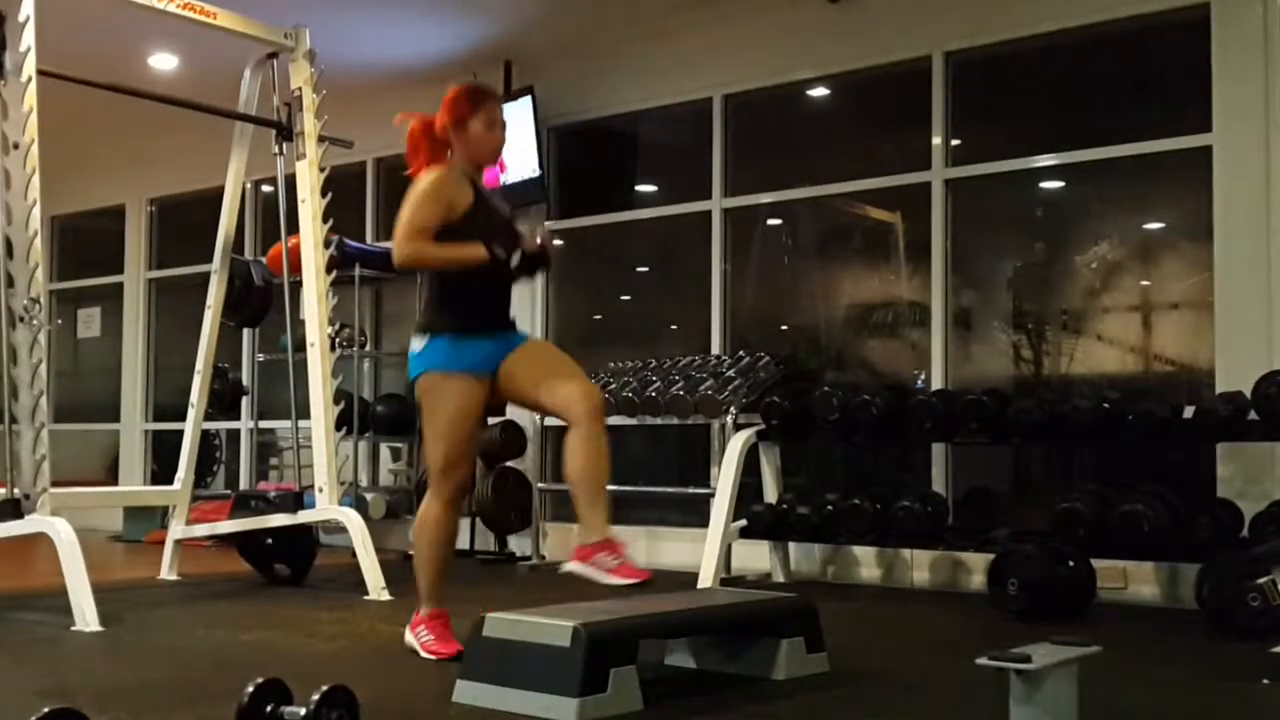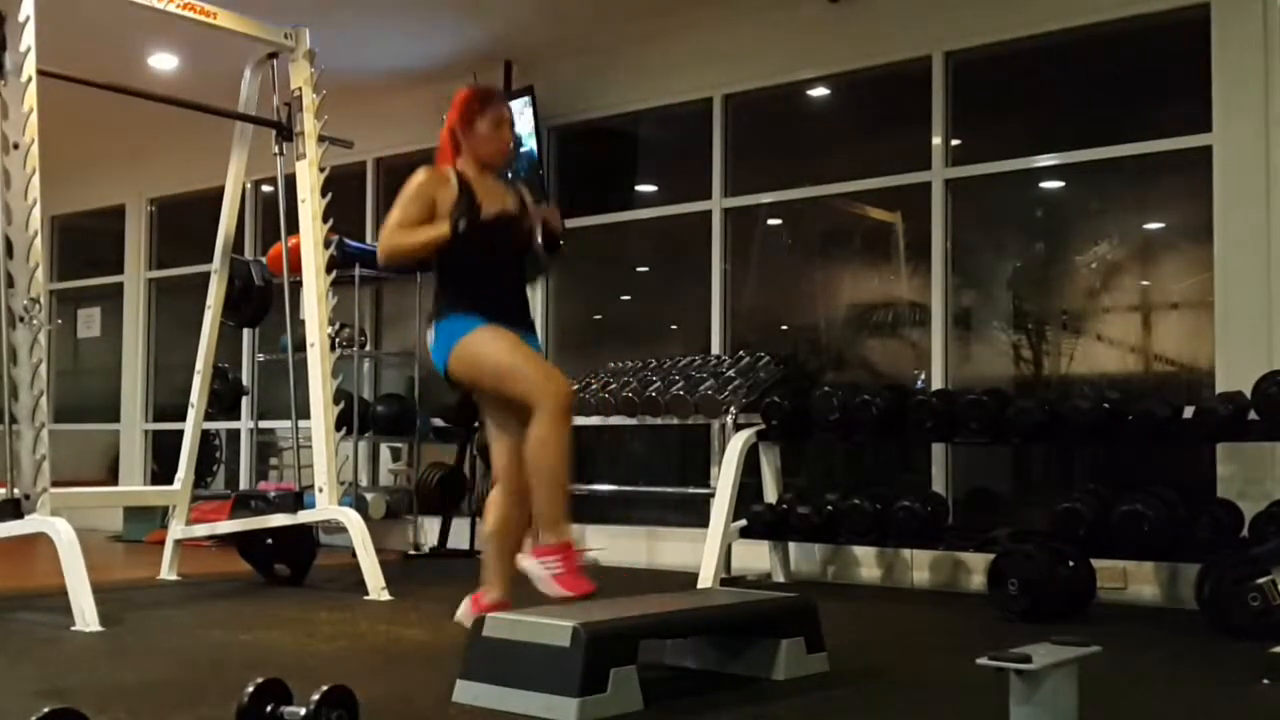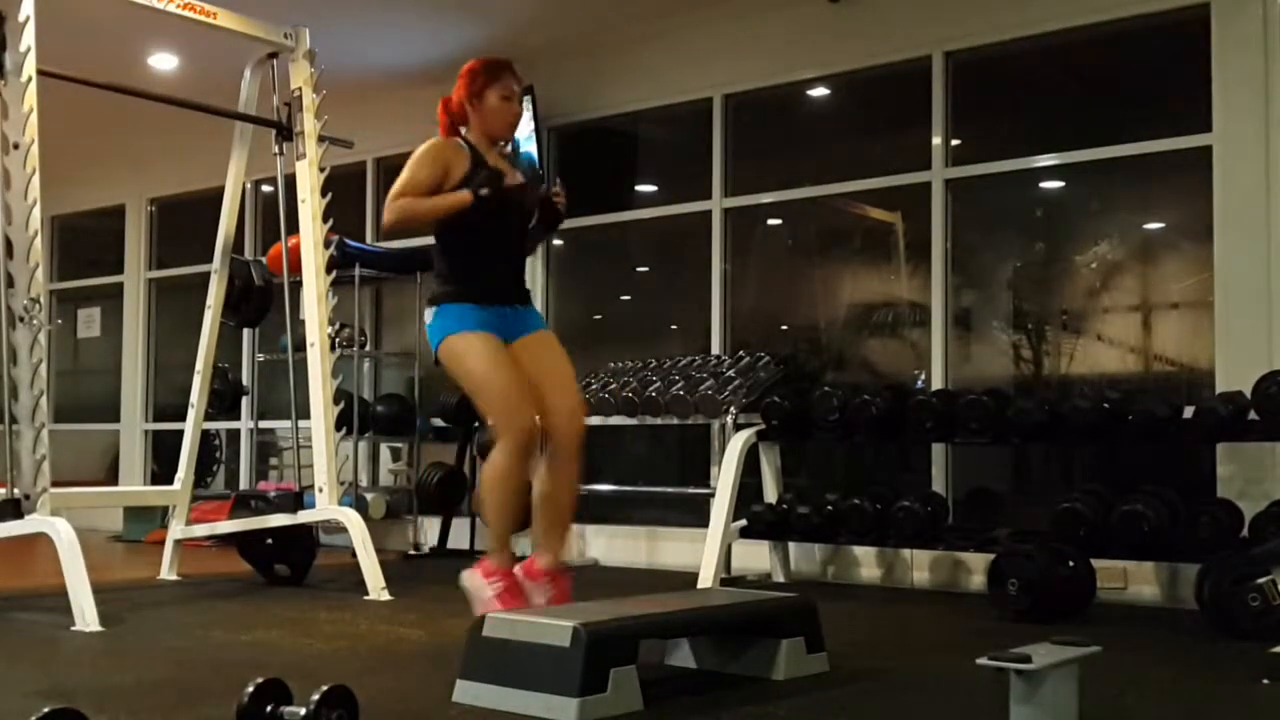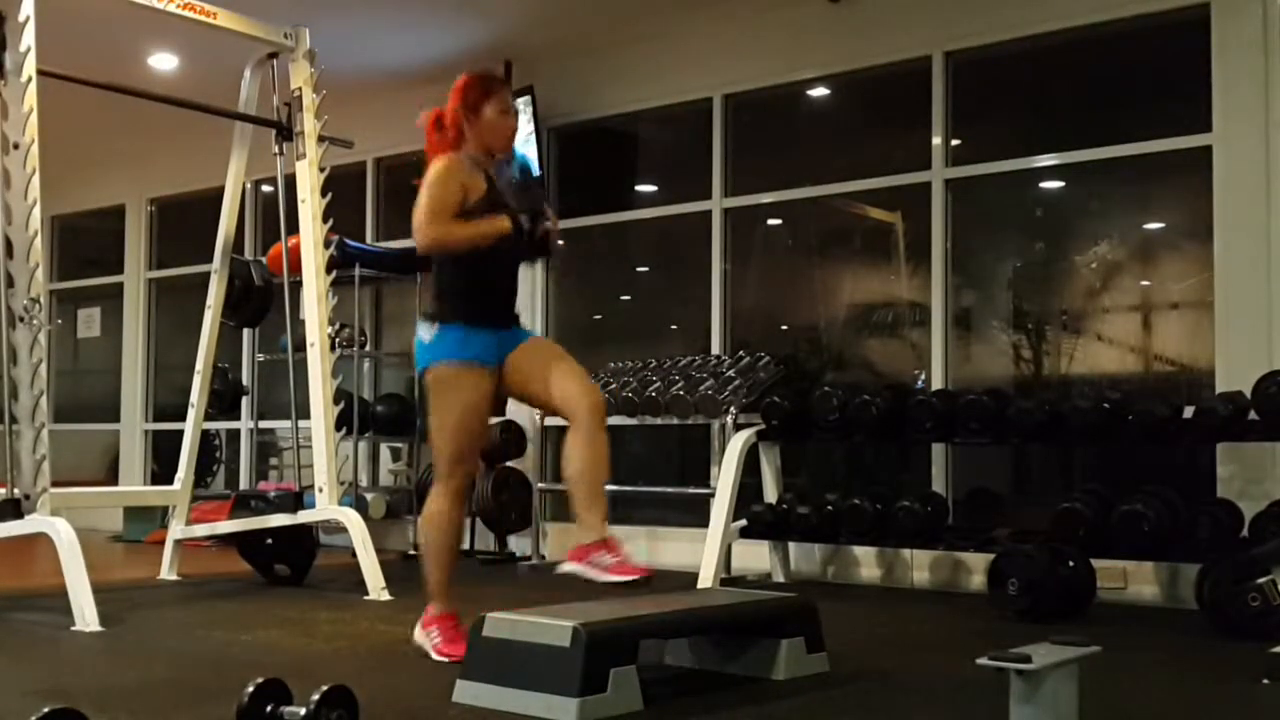
dt=0.5s
person 1, frame 1
left shoulder: (486, 194)
right shoulder: (439, 181)
right elbow: (403, 250)
left wrist: (523, 260)
right wrist: (486, 252)
left hip: (501, 338)
right hip: (450, 343)
left knee: (586, 404)
right knee: (449, 482)
left ankle: (594, 542)
right ankle: (427, 615)
person 1, frame 2
left shoulder: (517, 195)
right shoulder: (435, 183)
left elbow: (525, 268)
right elbow: (388, 249)
right wrist: (454, 228)
left hip: (517, 325)
right hip: (462, 326)
left knee: (511, 476)
right knee: (556, 397)
left ankle: (486, 599)
right ankle: (553, 546)
person 1, frame 3
left shoulder: (511, 169)
right shoulder: (442, 153)
right elbow: (393, 215)
left wrist: (545, 220)
right wrist: (474, 196)
left hip: (516, 312)
right hip: (461, 313)
left knee: (568, 423)
right knee: (517, 431)
left ankle: (547, 565)
right ankle: (496, 567)
person 1, frame 4
left shoulder: (493, 179)
right shoulder: (451, 168)
right elbow: (427, 237)
left wrist: (533, 238)
right wrist: (509, 222)
left hip: (506, 333)
right hip: (455, 335)
left knee: (587, 404)
right knee: (455, 476)
left ankle: (590, 543)
right ankle: (437, 616)
